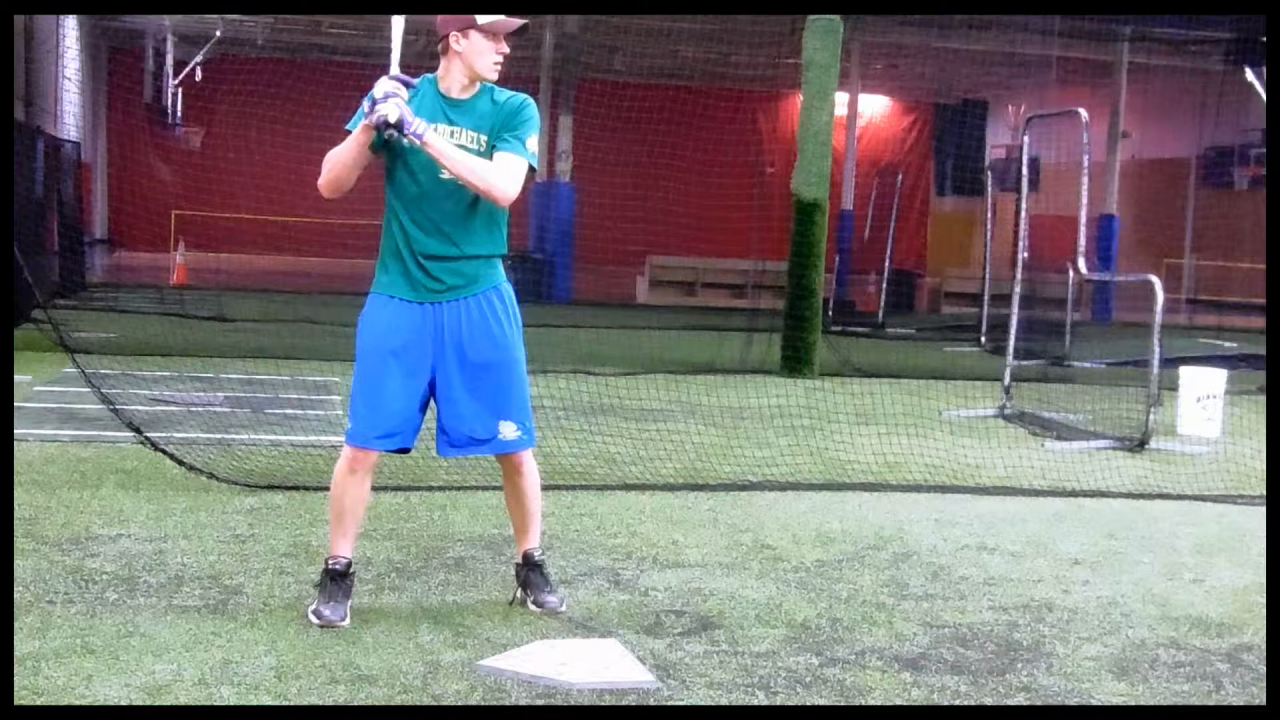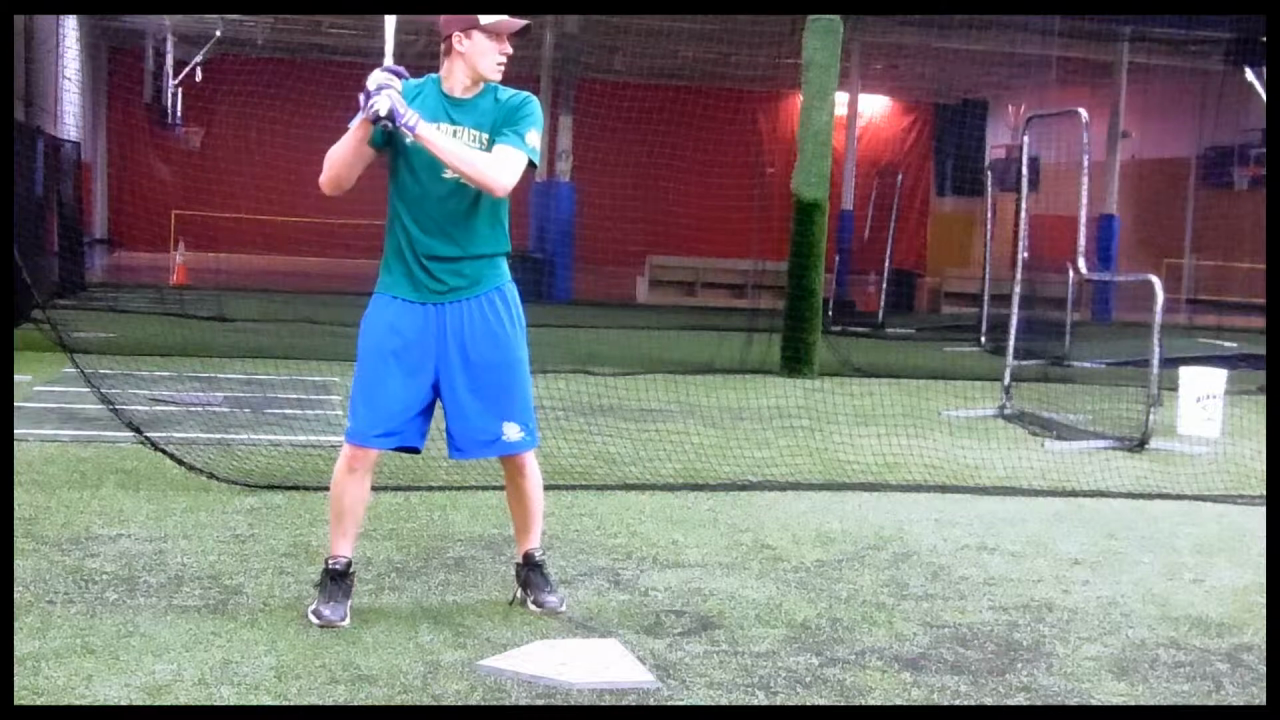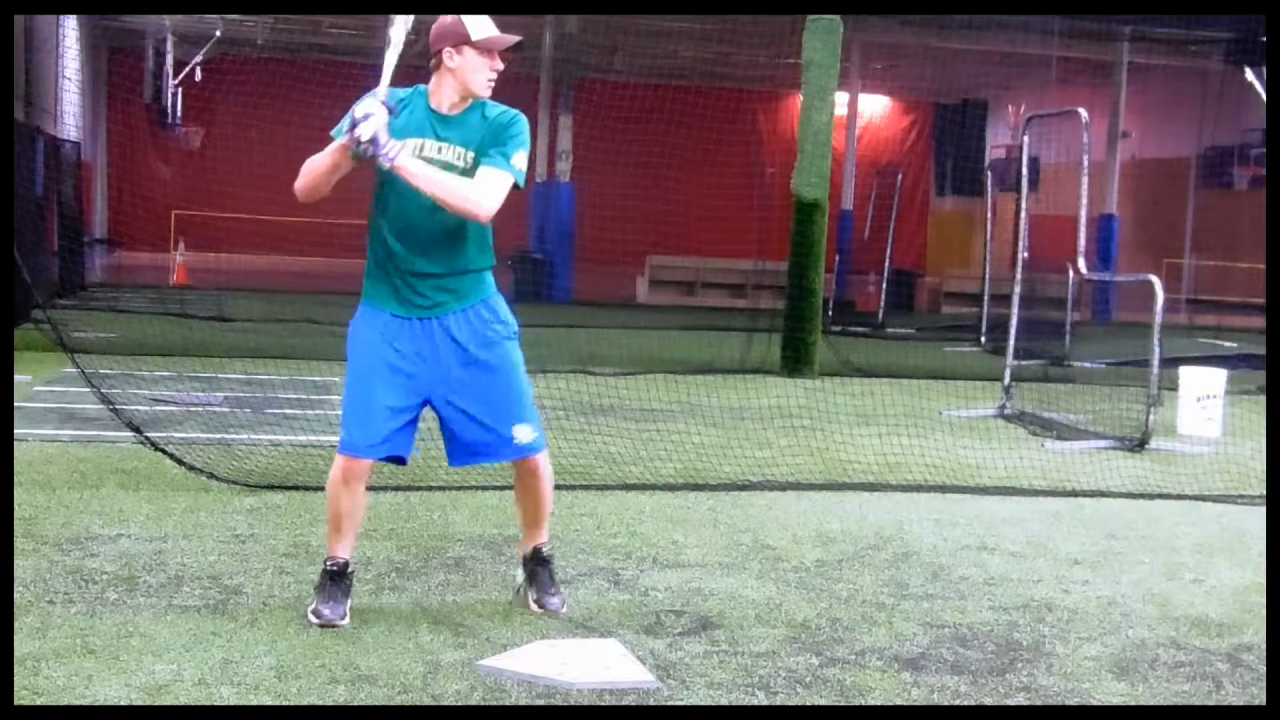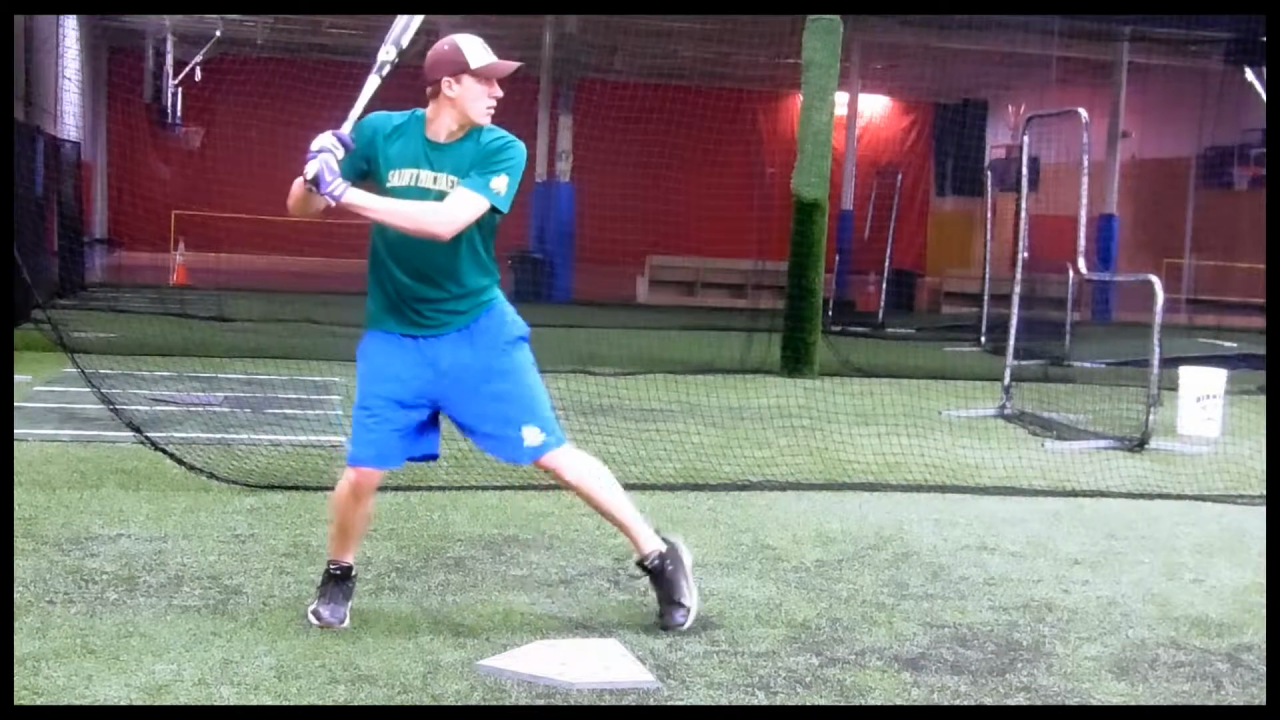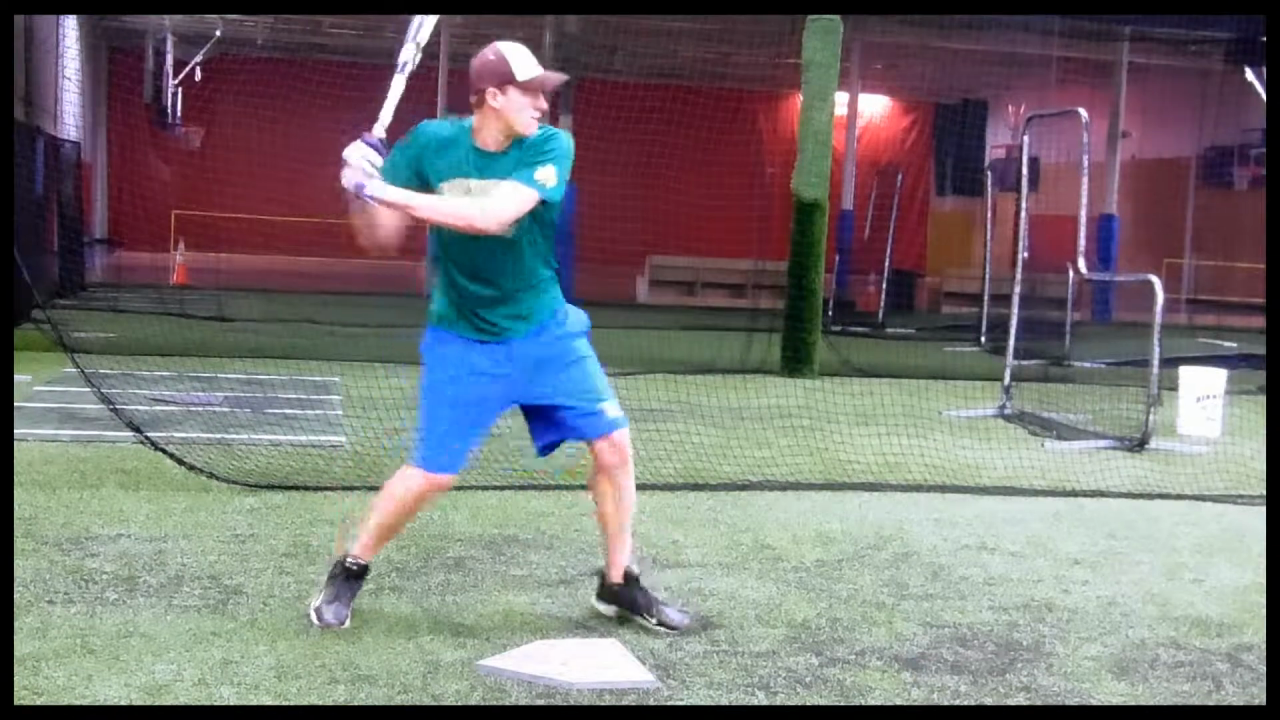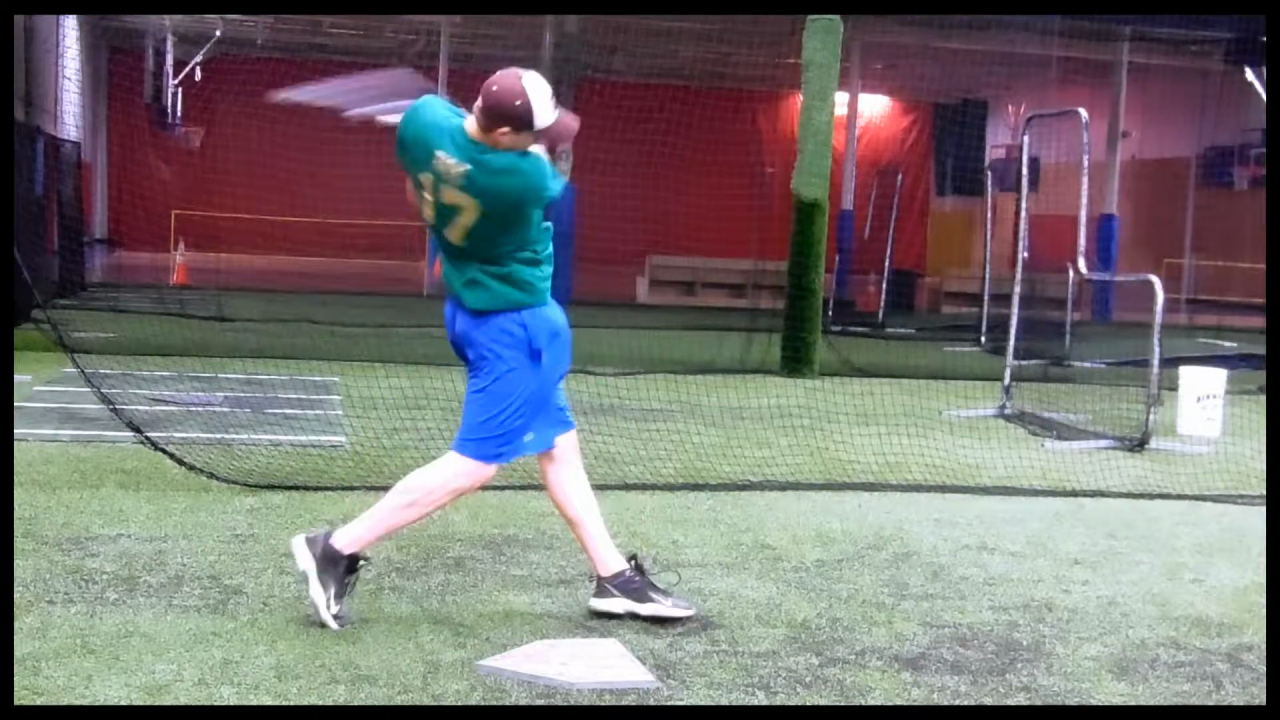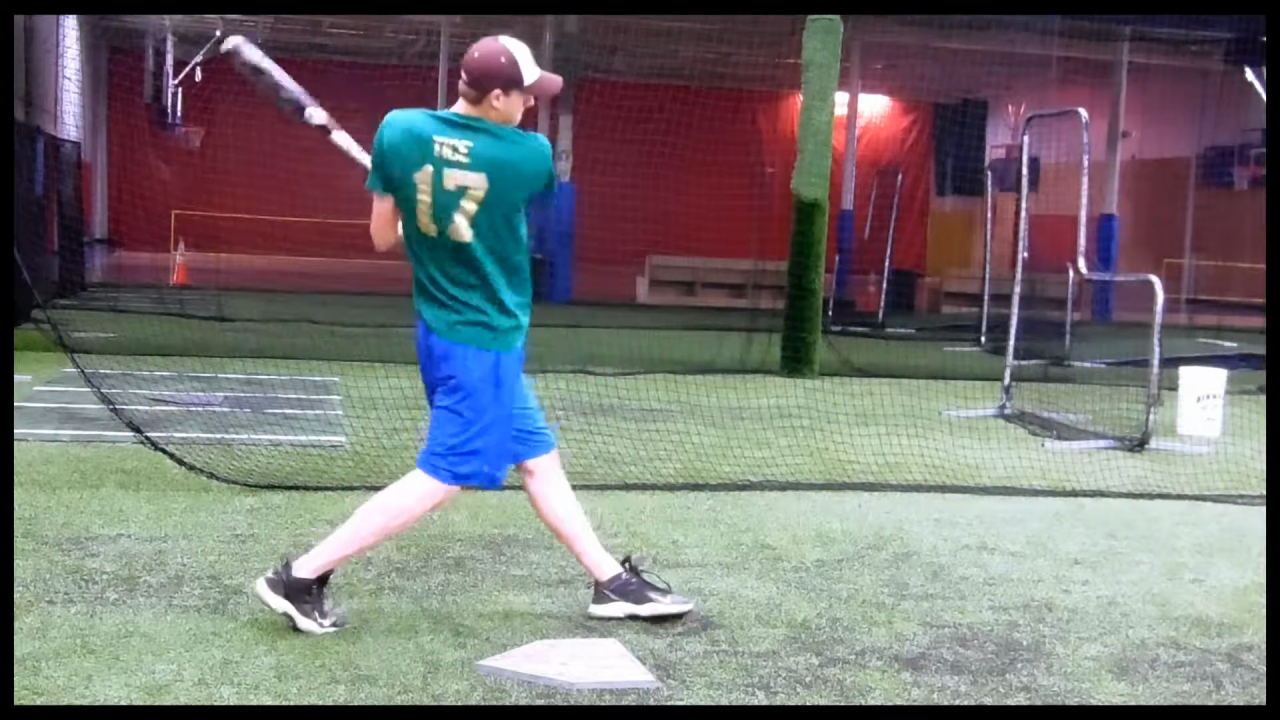
dt=0.3s
person 1, frame 1
left shoulder: (514, 109)
right shoulder: (399, 94)
left elbow: (504, 188)
right elbow: (330, 185)
left wrist: (422, 133)
right wrist: (372, 123)
left hip: (480, 300)
right hip: (398, 301)
left knee: (513, 445)
right knee: (363, 445)
left ankle: (531, 565)
right ankle: (337, 573)
person 1, frame 2
left shoulder: (519, 107)
right shoulder: (403, 93)
left elbow: (500, 178)
right elbow: (332, 182)
left wrist: (416, 125)
right wrist: (368, 117)
left hip: (483, 300)
right hip: (402, 300)
left knee: (516, 447)
right knee: (363, 443)
left ankle: (530, 564)
right ankle: (337, 573)
person 1, frame 3
left shoulder: (506, 124)
right shoulder: (391, 107)
left elbow: (482, 204)
right elbow: (306, 189)
left wrist: (395, 156)
right wrist: (350, 138)
left hip: (471, 314)
right hip: (388, 315)
left knee: (527, 451)
right knee: (356, 456)
left ankle: (536, 559)
right ankle: (336, 573)
person 1, frame 4
left shoulder: (502, 150)
right shoulder: (379, 132)
left elbow: (445, 222)
right elbow: (300, 207)
left wrist: (345, 192)
right wrist: (316, 169)
left hip: (480, 330)
right hip: (397, 336)
left knee: (551, 454)
right knee: (364, 469)
left ankle: (658, 556)
right ankle: (337, 575)
person 1, frame 5
left shoulder: (550, 146)
right shoulder: (430, 144)
left elbow: (493, 215)
right elbow: (377, 236)
left wrist: (387, 193)
right wrist: (365, 190)
left hip: (542, 328)
right hip: (463, 339)
left knee: (612, 442)
right knee: (432, 474)
left ankle: (619, 582)
right ankle: (349, 570)
person 1, frame 6
left shoulder: (422, 116)
right shoulder: (525, 175)
left hip: (469, 310)
right hip: (519, 322)
left knee: (557, 441)
right knee: (477, 460)
left ankle: (615, 577)
right ankle: (336, 549)
person 1, frame 7
left shoulder: (397, 131)
right shoulder: (532, 155)
left elbow: (383, 238)
left hip: (438, 329)
right hip: (485, 341)
left knee: (538, 459)
right knee: (442, 477)
left ankle: (612, 582)
right ankle: (300, 577)
